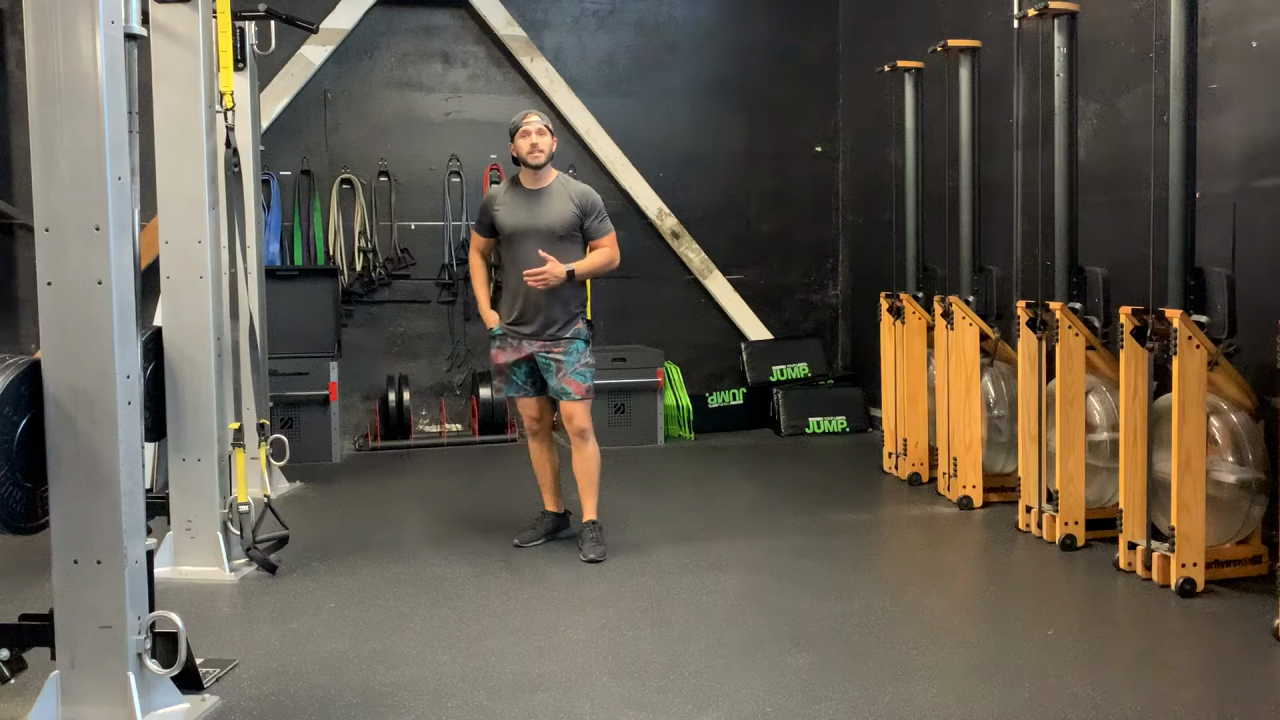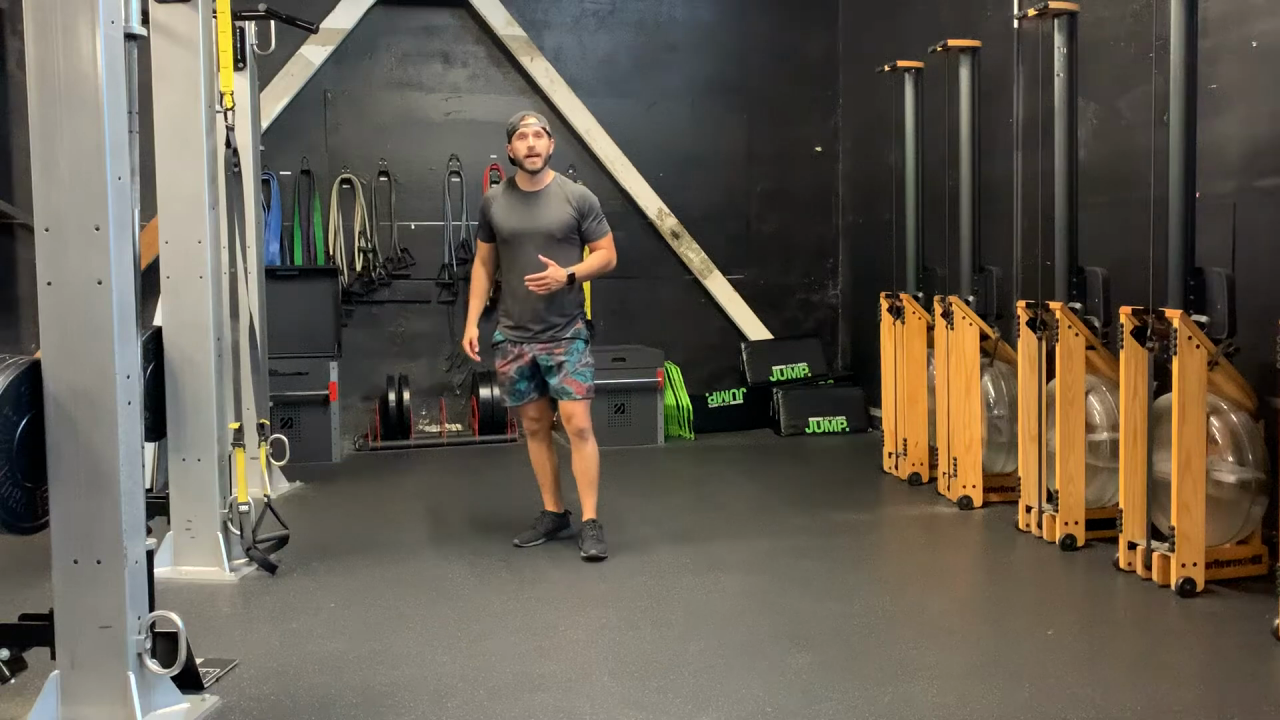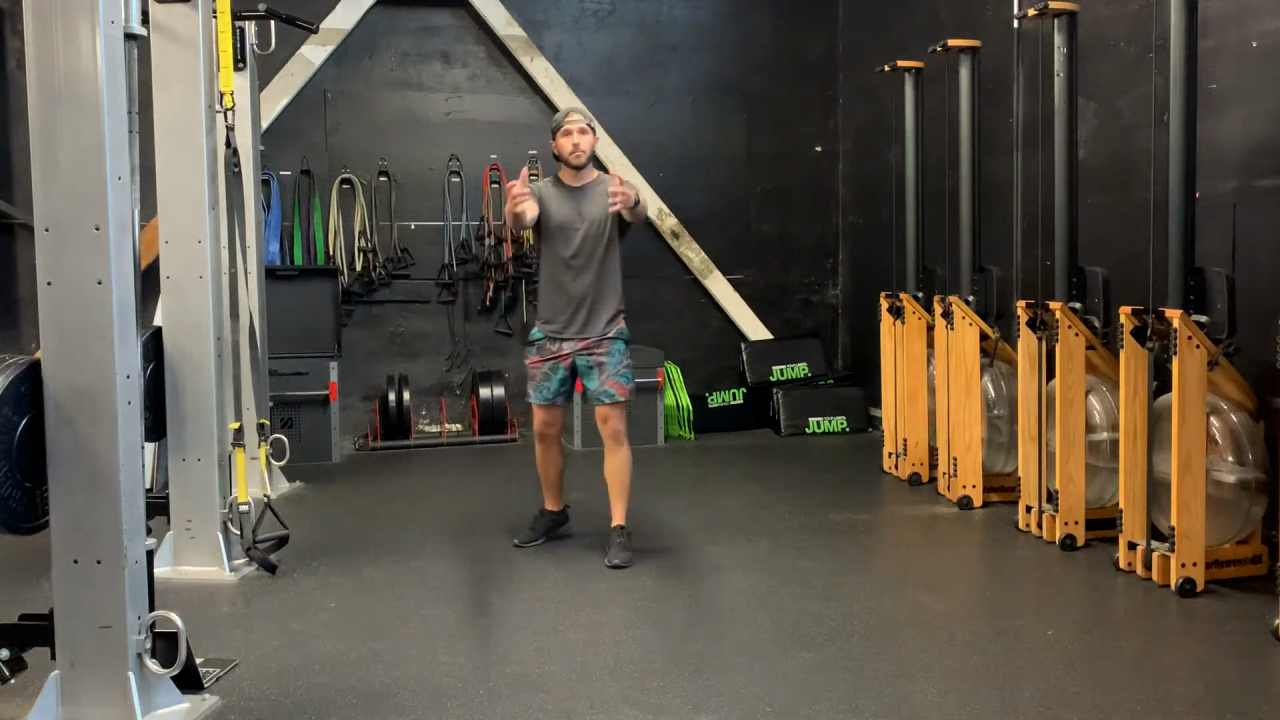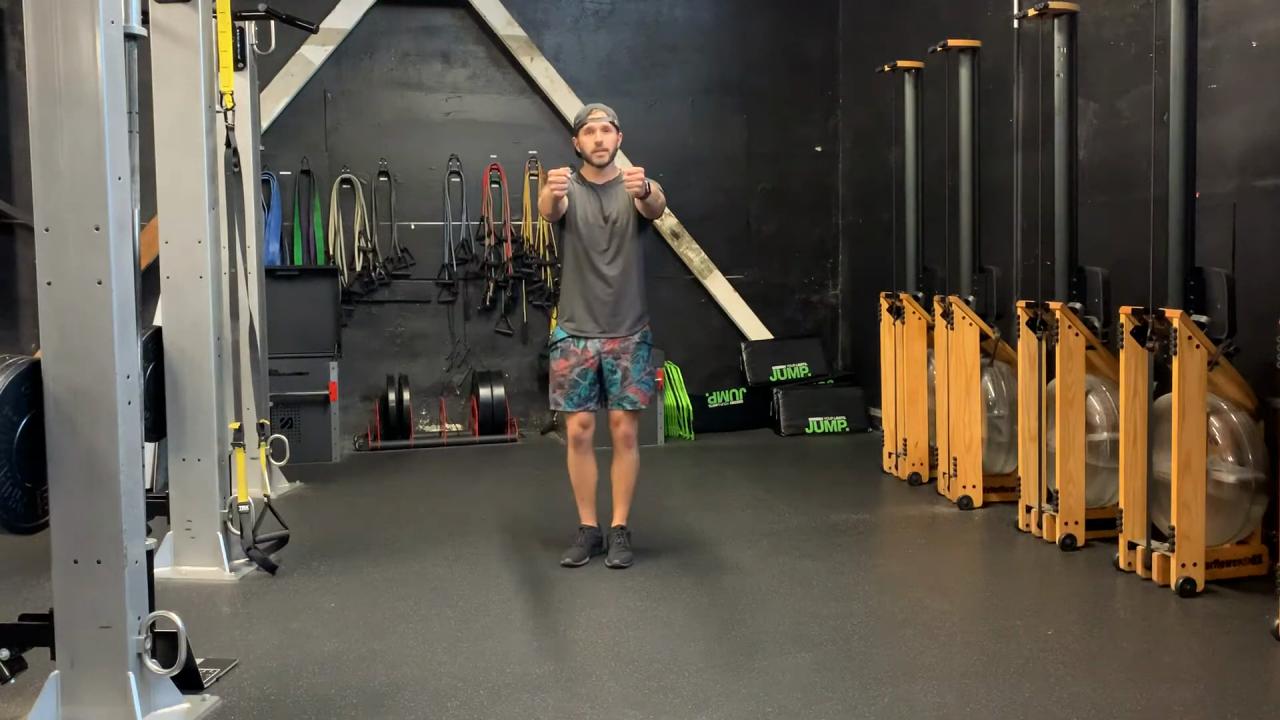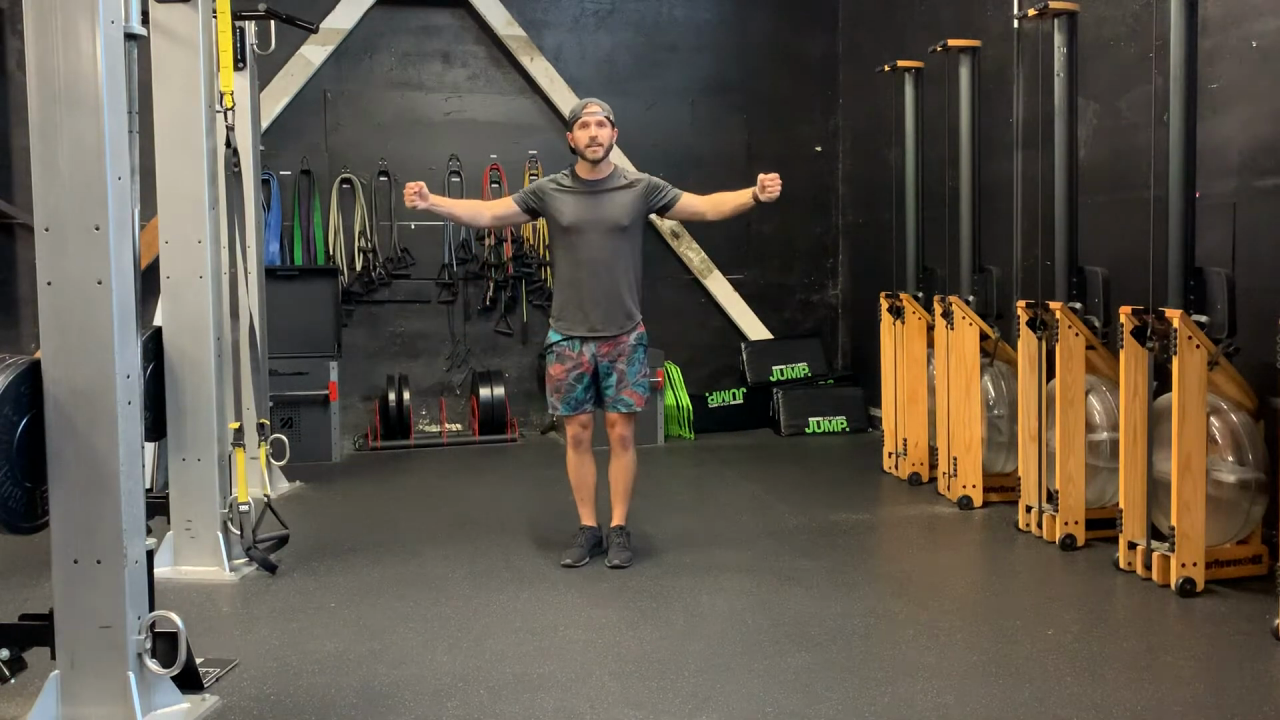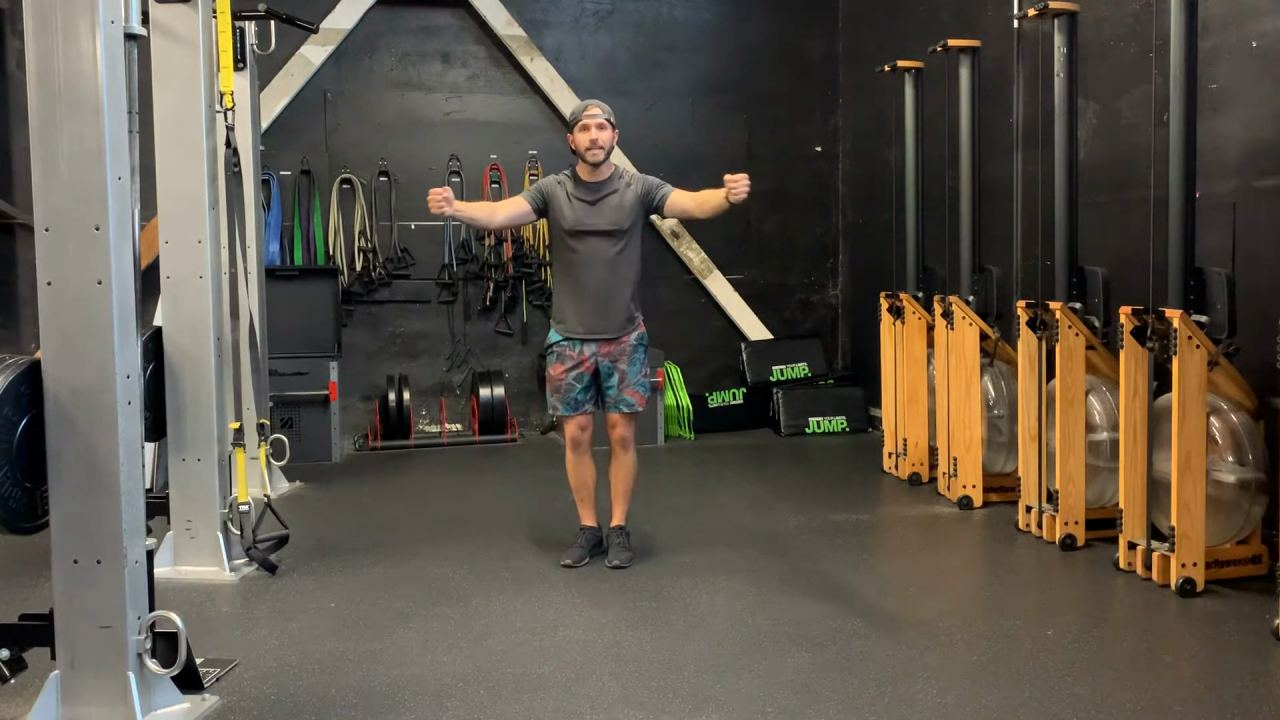
dt=0.7s
person 1, frame 1
left shoulder: (581, 196)
right shoulder: (495, 199)
left elbow: (610, 254)
right elbow: (478, 253)
left wrist: (567, 272)
right wrist: (486, 311)
left hip: (566, 333)
right hip: (514, 335)
left knee: (578, 424)
right knee: (535, 425)
left ankle: (591, 523)
right ankle: (553, 513)
person 1, frame 2
left shoulder: (578, 197)
right shoulder: (493, 202)
left elbow: (607, 255)
right elbow: (484, 264)
left wrist: (566, 275)
right wrist: (472, 320)
left hip: (565, 333)
right hip: (513, 336)
left knee: (578, 425)
right knee: (535, 426)
left ankle: (590, 524)
right ankle: (553, 514)
person 1, frame 3
left shoulder: (615, 189)
right shoulder: (540, 192)
left elbow: (639, 209)
right elbow: (524, 217)
left wrist: (630, 200)
right wrist: (514, 207)
left hip: (605, 332)
right hip: (550, 334)
left knee: (613, 429)
right knee: (546, 429)
left ankle: (619, 529)
right ankle: (553, 512)
person 1, frame 4
left shoulder: (635, 189)
right shoulder: (567, 189)
left elbow: (656, 206)
right elbow: (550, 209)
left wrist: (646, 188)
right wrist: (551, 191)
left hip: (628, 334)
right hip: (574, 334)
left knee: (624, 433)
right knee: (579, 433)
left ankle: (619, 529)
right ankle: (588, 528)
person 1, frame 5
left shoulder: (641, 187)
right shoulder: (549, 190)
left elbow: (705, 207)
right elbow: (487, 214)
left wrist: (755, 194)
right wrist: (432, 201)
left hip: (624, 336)
right hip: (569, 337)
left knee: (621, 433)
right knee: (577, 434)
left ankle: (618, 529)
right ankle: (587, 528)
person 1, frame 6
left shoulder: (640, 187)
right shoulder: (552, 190)
left elbow: (694, 204)
right elbow: (499, 215)
left wrist: (727, 195)
right wrist: (454, 209)
left hip: (623, 337)
right hip: (569, 337)
left knee: (622, 434)
right knee: (576, 436)
left ankle: (618, 529)
right ankle: (588, 529)
